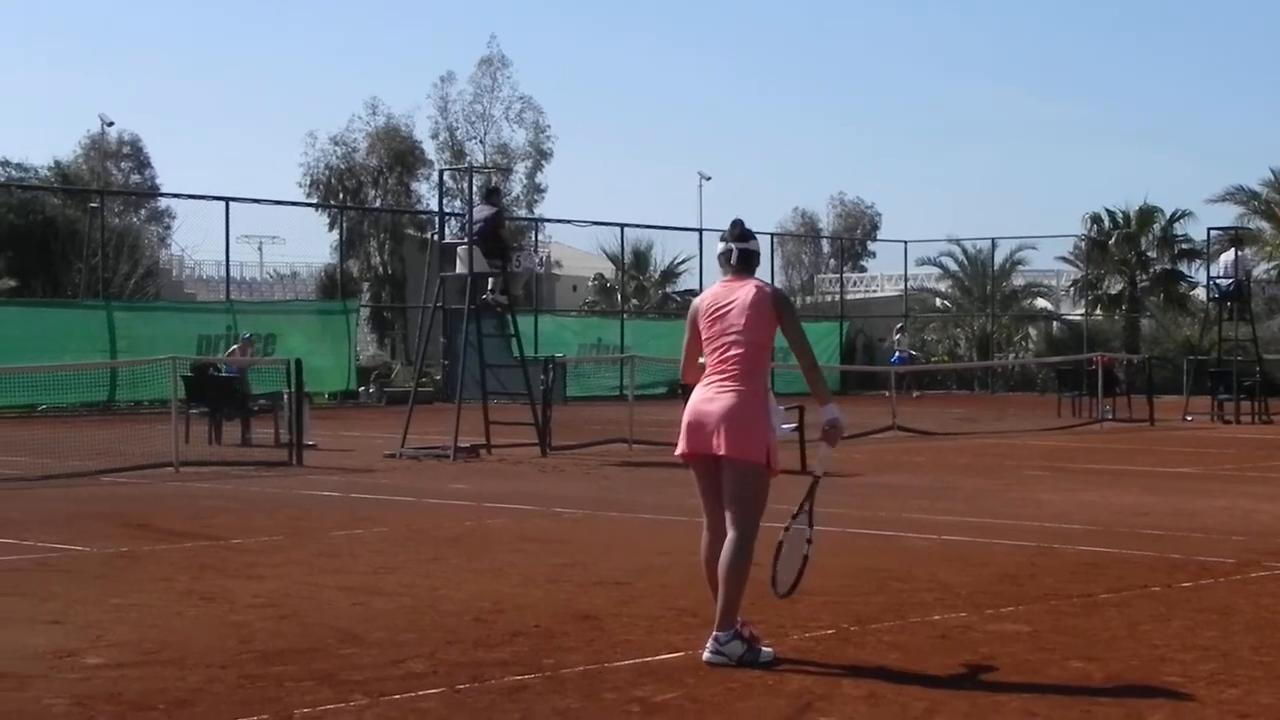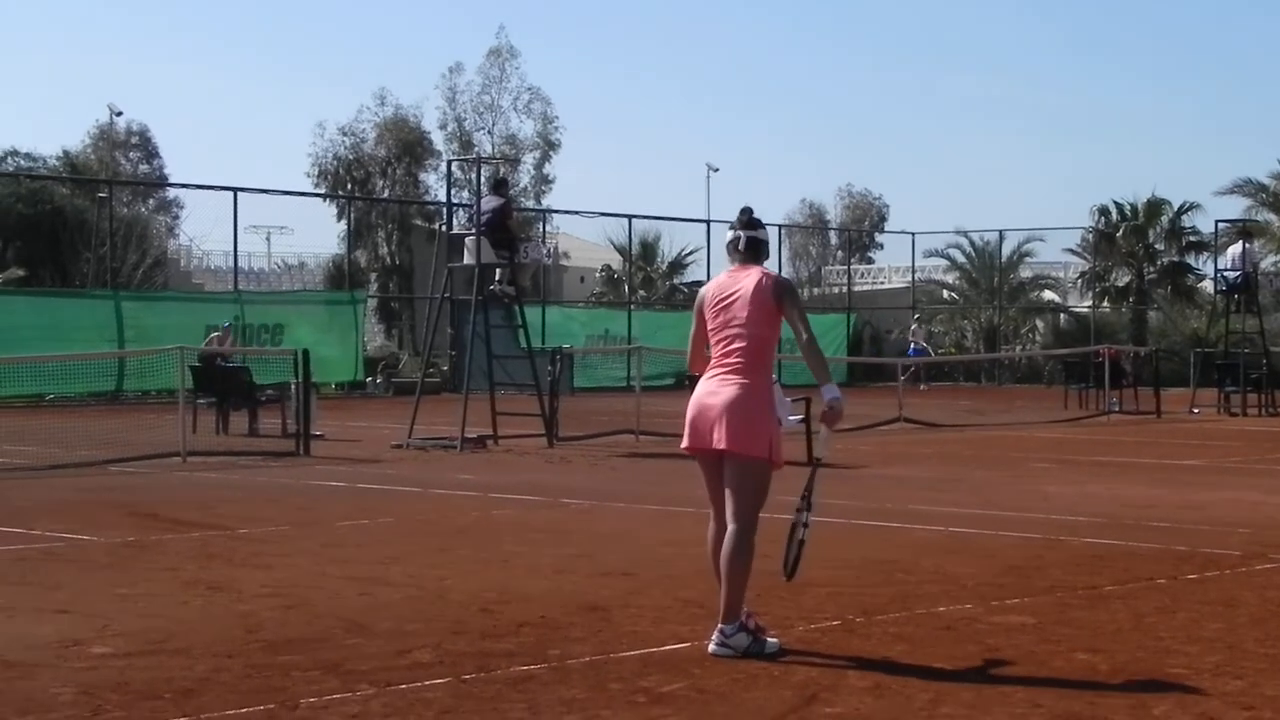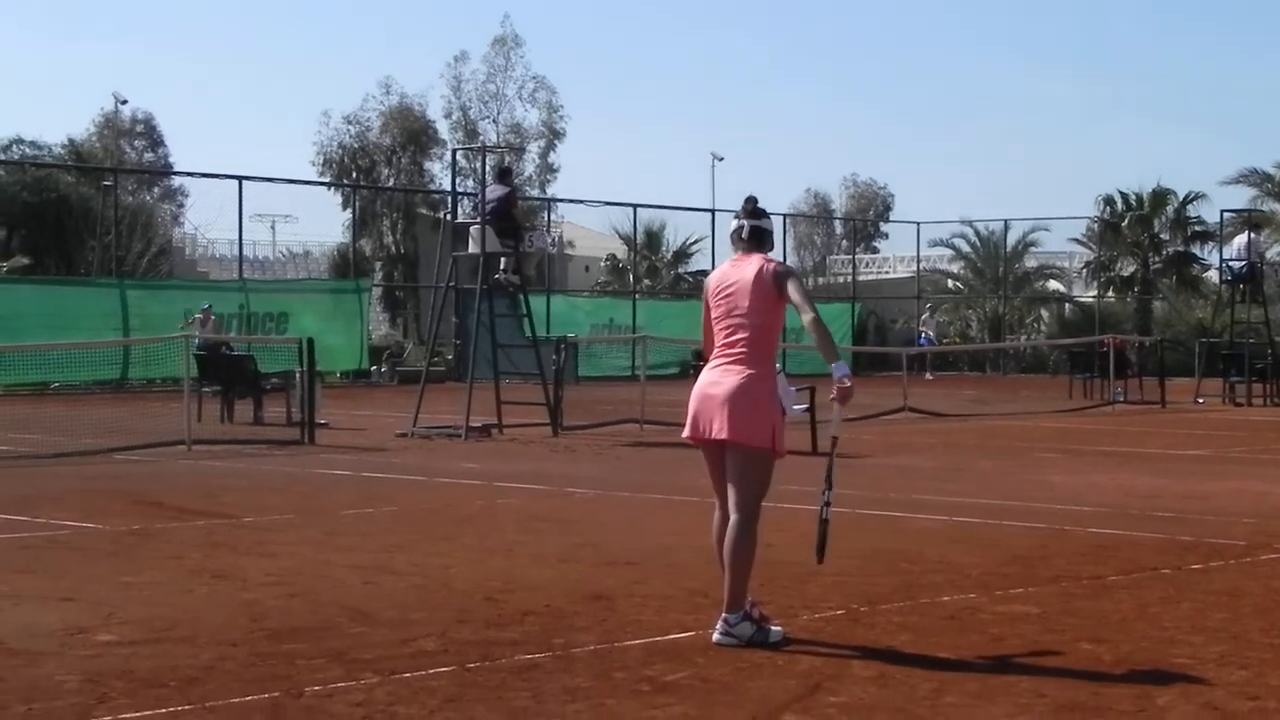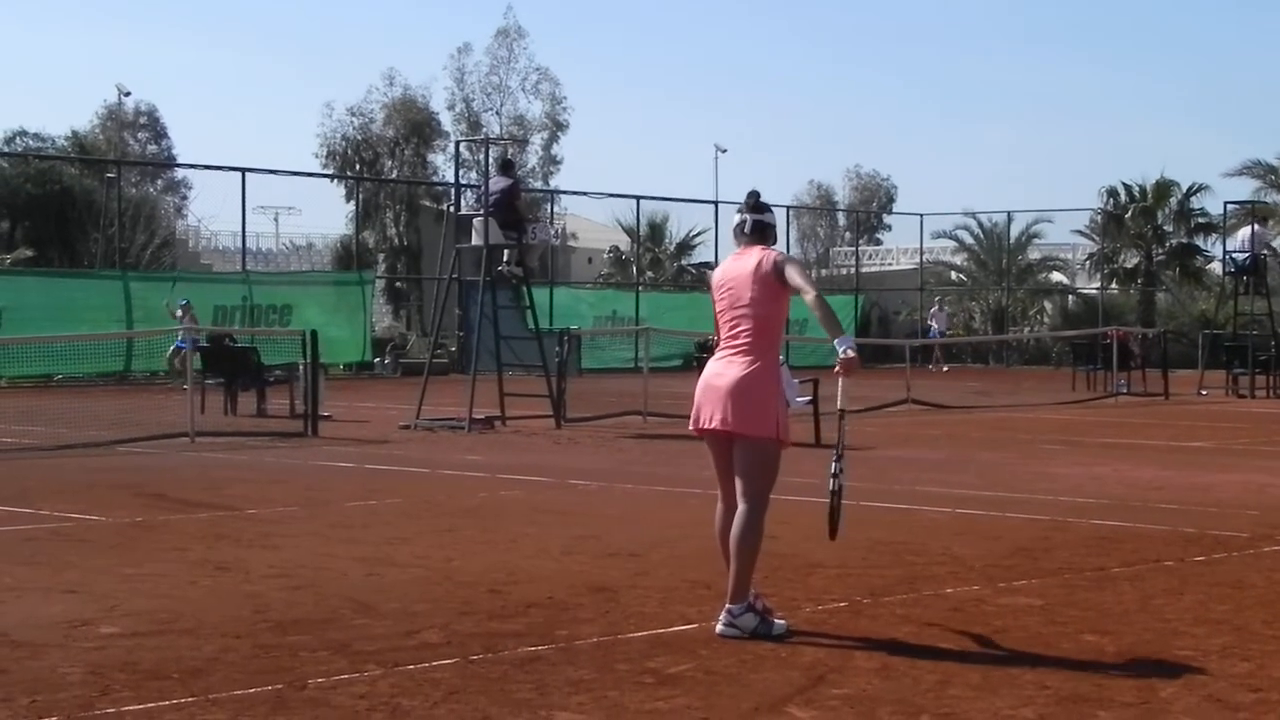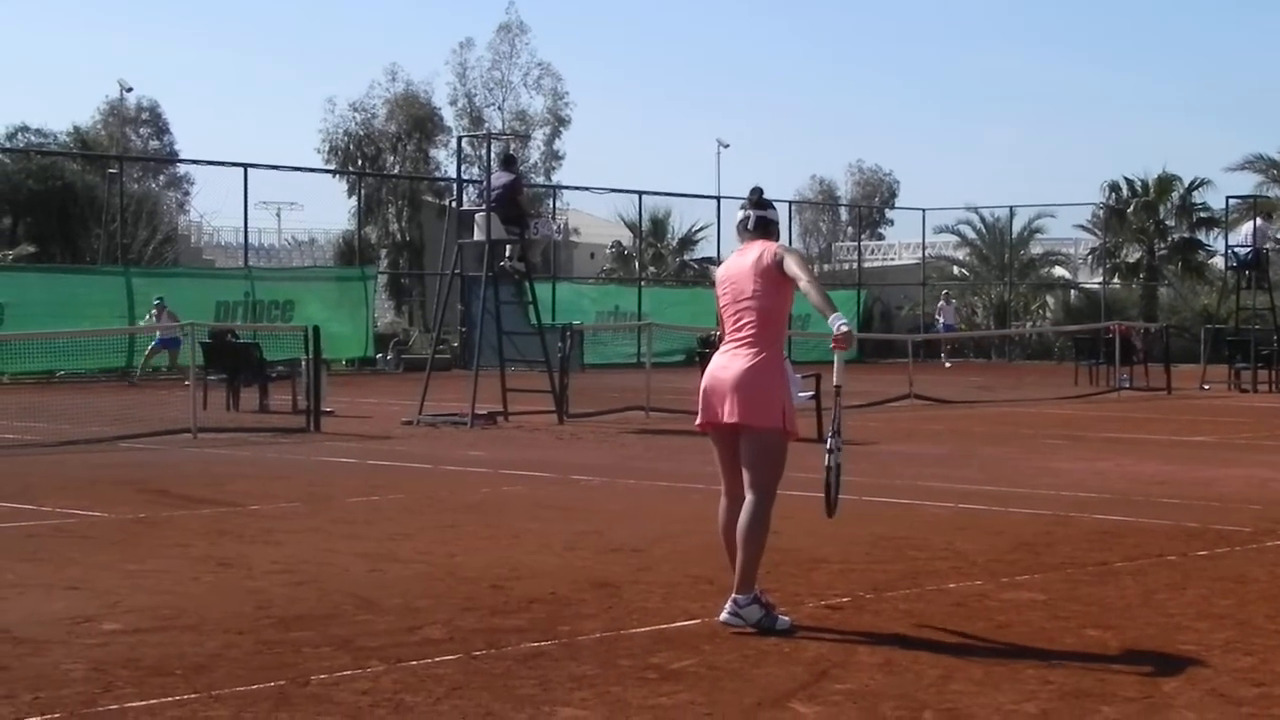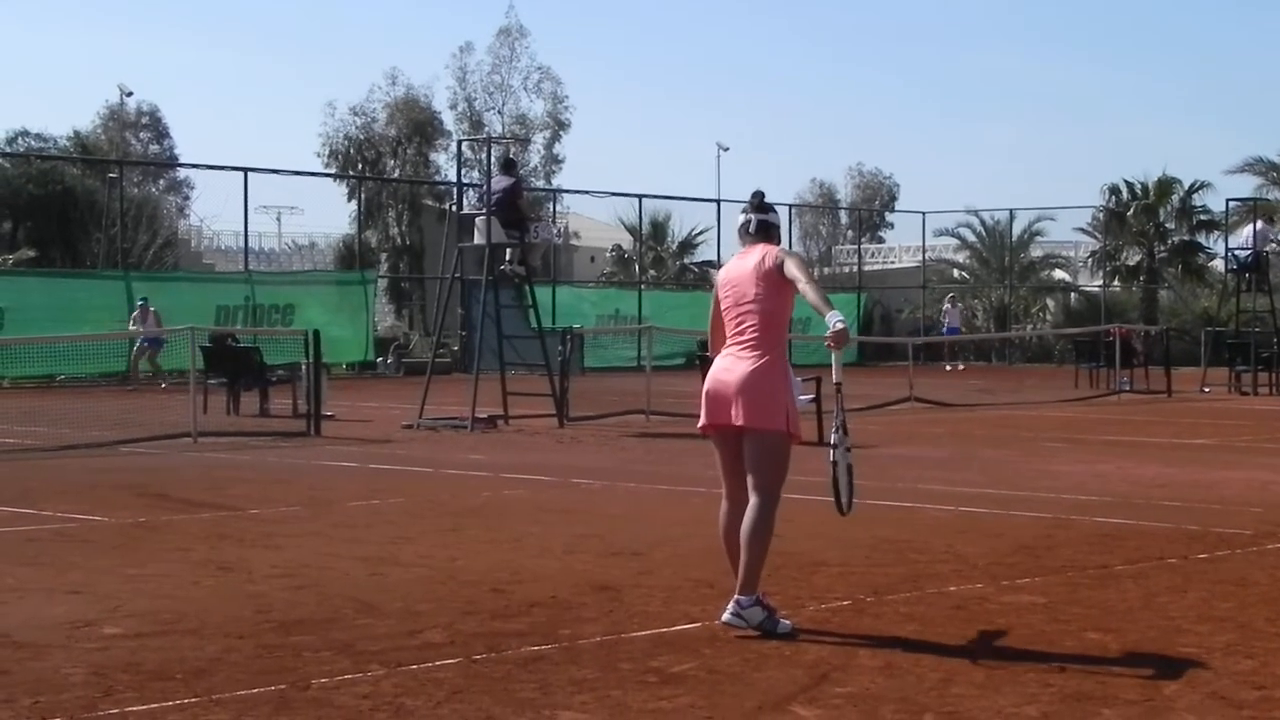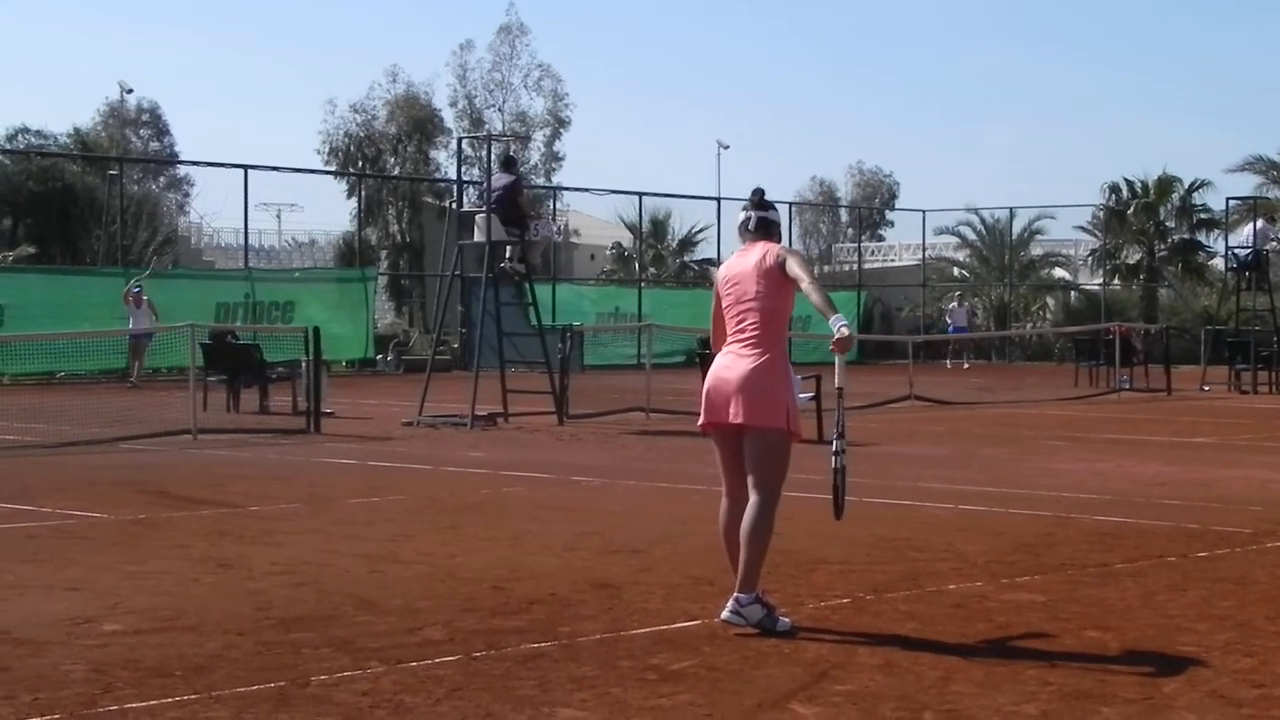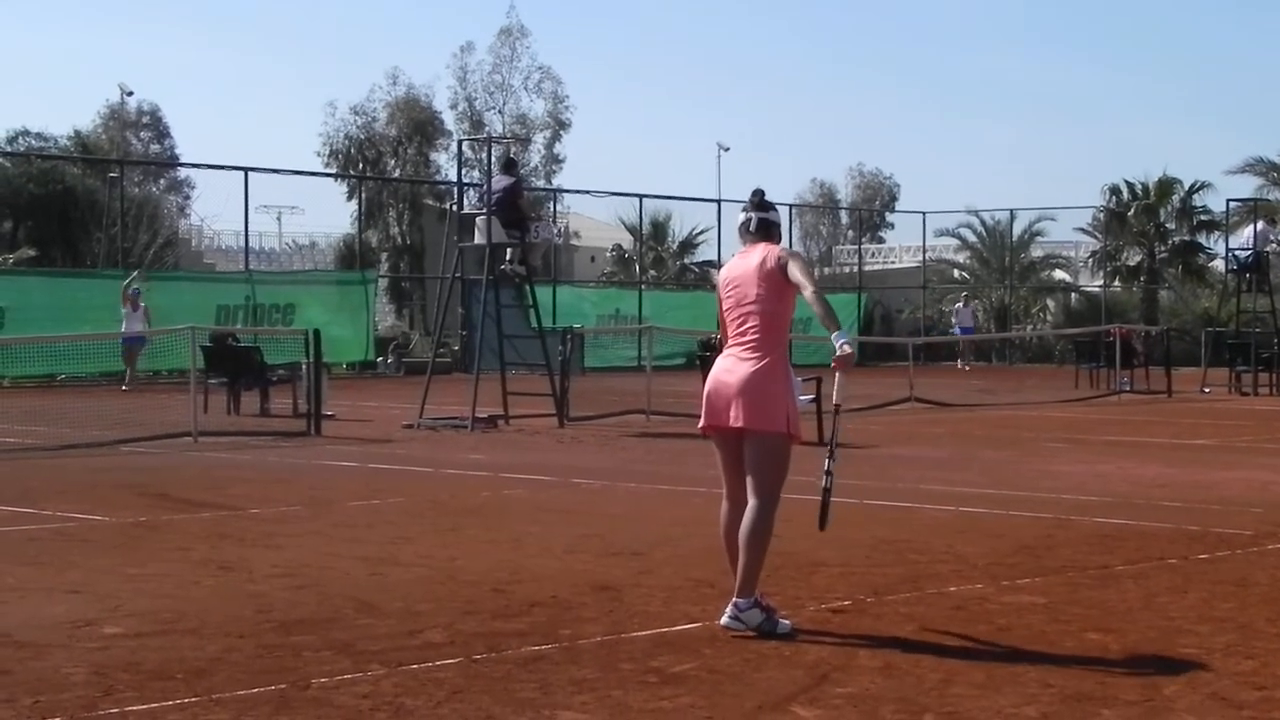
dt=0.2s
person 1, frame 1
left shoulder: (700, 302)
right shoulder: (772, 297)
right elbow: (806, 358)
right wrist: (829, 411)
left hip: (700, 411)
right hip: (743, 416)
left knee: (716, 525)
right knee: (741, 529)
left ankle: (728, 626)
right ankle: (724, 638)
person 1, frame 2
left shoulder: (707, 291)
right shoulder: (776, 285)
right elbow: (806, 338)
right wrist: (829, 392)
left hip: (704, 403)
right hip: (746, 406)
left knee: (722, 518)
right knee: (742, 521)
left ankle: (734, 616)
right ankle: (728, 631)
person 1, frame 3
left shoulder: (714, 279)
right shoulder: (777, 272)
right elbow: (810, 317)
right wrist: (839, 369)
left hip: (708, 391)
right hip: (749, 395)
left knee: (727, 507)
right knee: (744, 511)
left ankle: (738, 606)
right ankle: (732, 620)
person 1, frame 4
left shoulder: (720, 272)
right shoulder: (778, 262)
right elbow: (812, 295)
right wrist: (843, 343)
left hip: (713, 381)
right hip: (753, 386)
left knee: (730, 498)
right knee: (752, 501)
left ankle: (741, 599)
right ankle: (736, 610)
person 1, frame 5
left shoulder: (724, 268)
right shoulder: (778, 253)
right elbow: (806, 281)
right wrist: (838, 320)
left hip: (718, 375)
right hip: (758, 379)
left knee: (734, 492)
right knee: (759, 494)
left ankle: (744, 593)
right ankle: (742, 600)
person 1, frame 6
left shoulder: (724, 273)
right shoulder: (780, 257)
right elbow: (805, 283)
right wrist: (835, 319)
left hip: (720, 380)
right hip: (761, 381)
left knee: (735, 496)
right knee: (763, 497)
left ankle: (745, 596)
right ankle: (745, 601)
person 1, frame 7
left shoulder: (724, 270)
right shoulder: (781, 255)
right elbow: (808, 282)
right wrist: (839, 323)
left hip: (720, 378)
right hip: (762, 379)
left knee: (735, 493)
right knee: (763, 495)
left ankle: (744, 595)
right ankle: (744, 599)
person 1, frame 8
left shoulder: (726, 271)
right shoulder: (783, 257)
right elbow: (811, 291)
right wrist: (841, 338)
left hip: (721, 380)
right hip: (763, 383)
left knee: (735, 496)
right knee: (762, 498)
left ankle: (744, 598)
right ankle: (743, 604)
